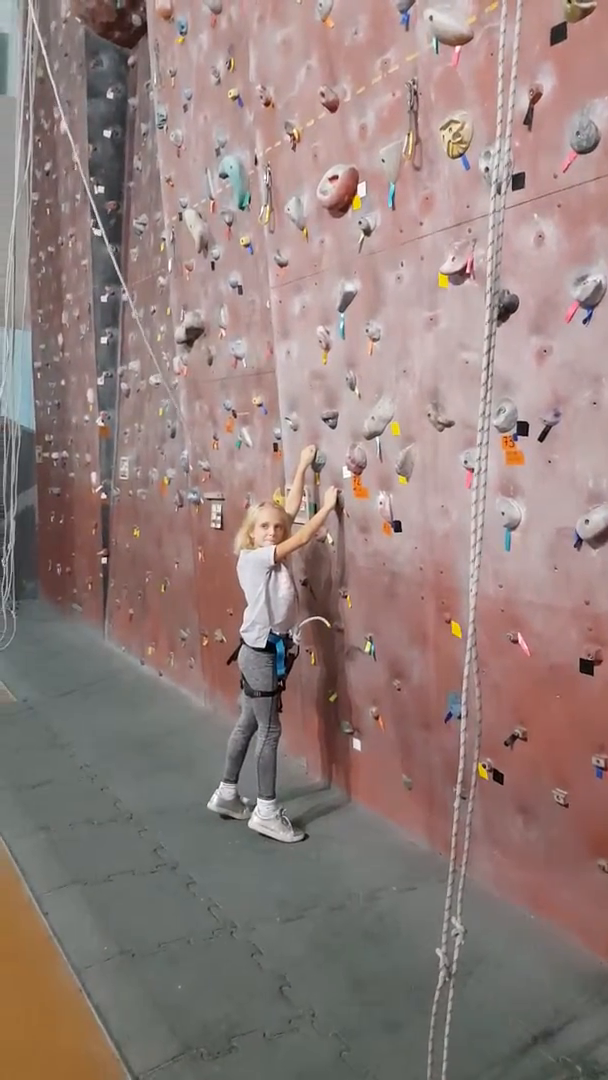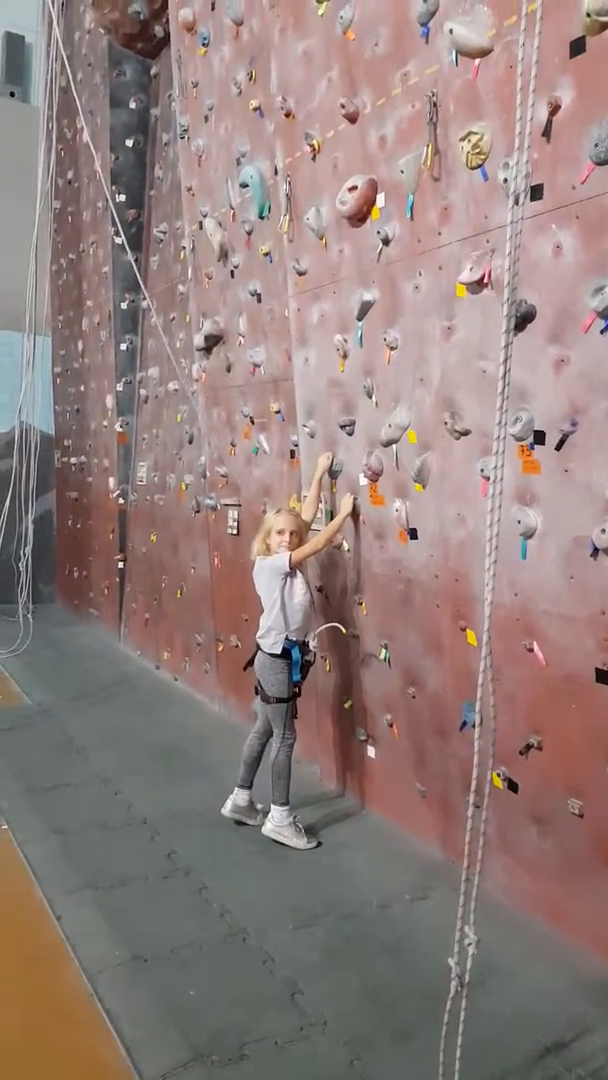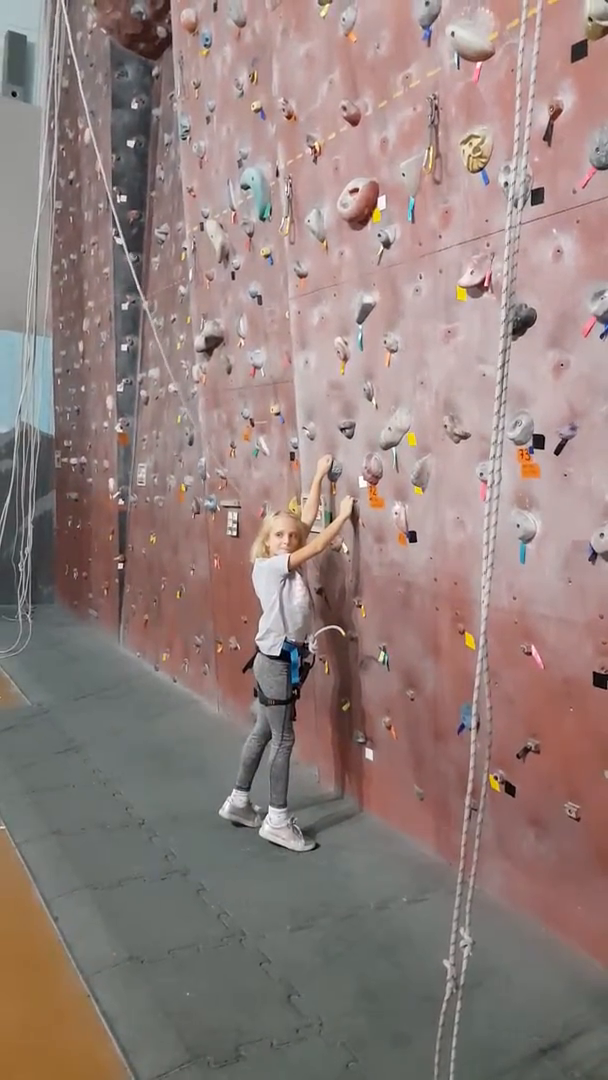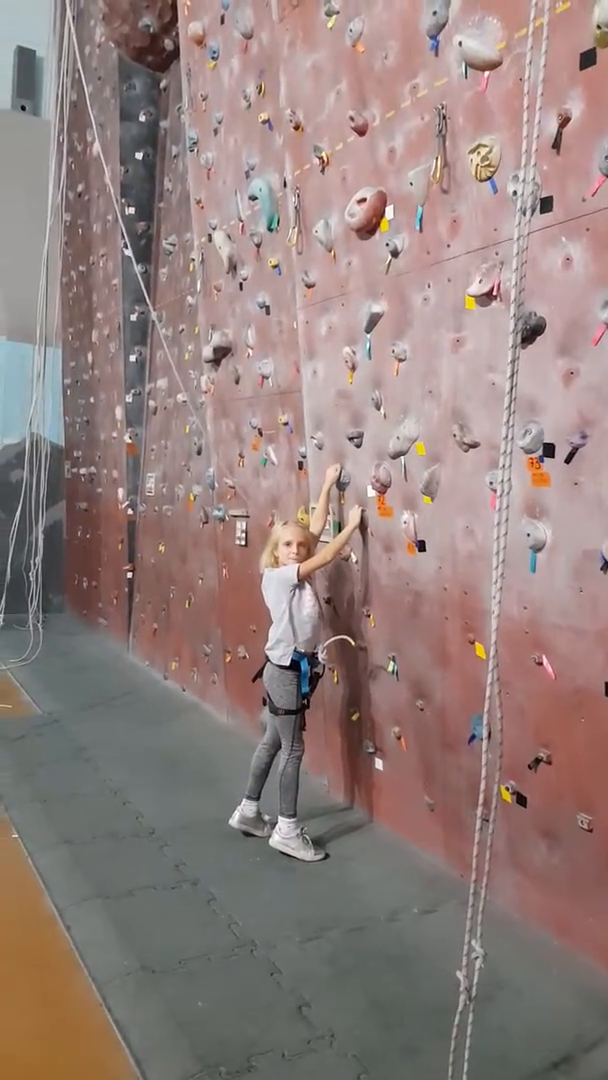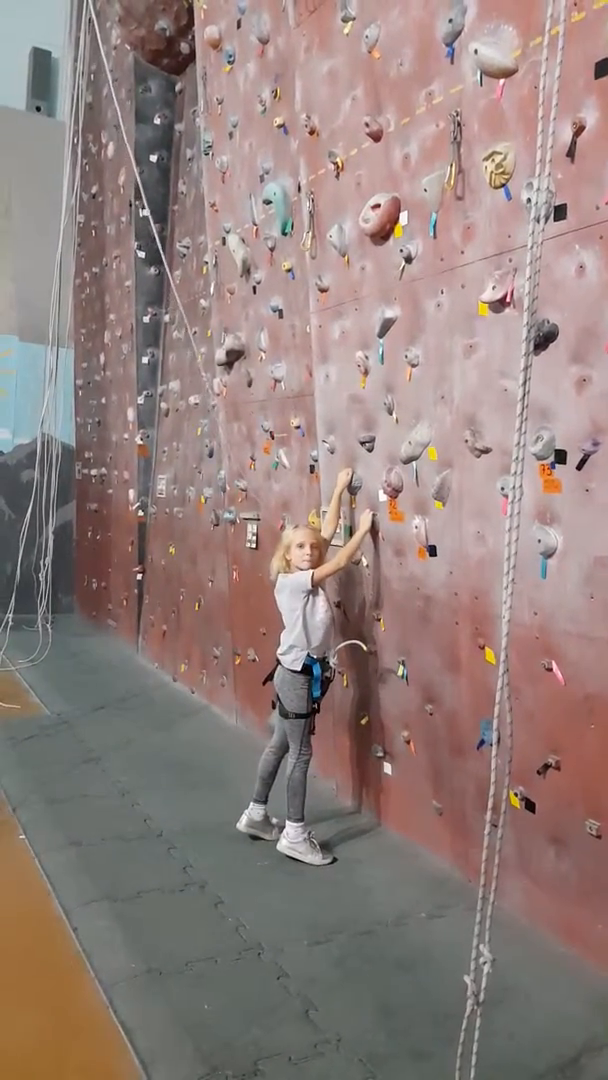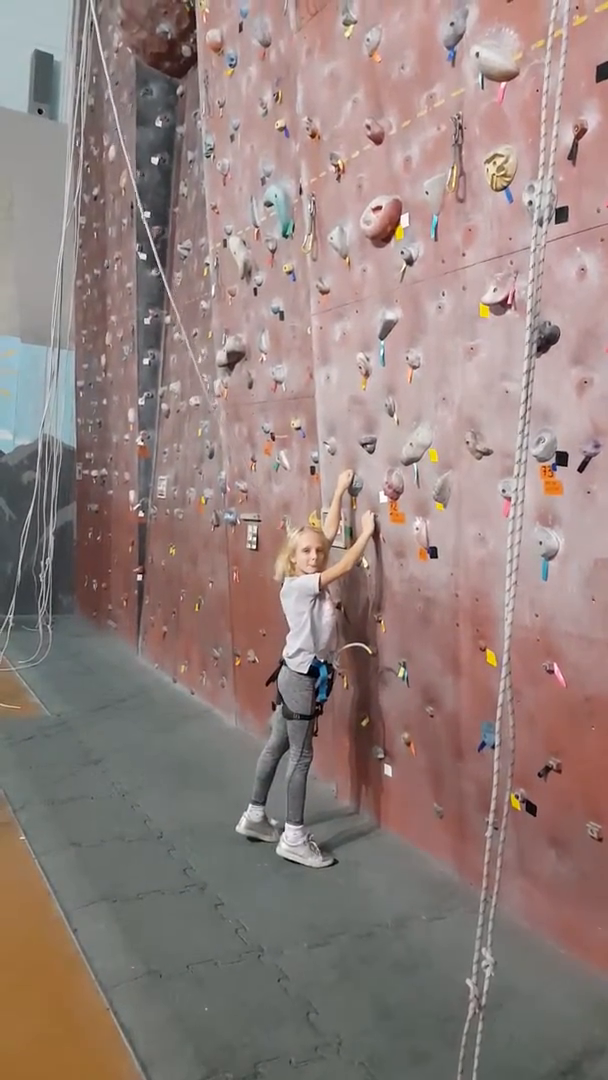
dt=0.4s
person 1, frame 1
left shoulder: (274, 555)
right shoulder: (252, 558)
left elbow: (290, 511)
right elbow: (302, 538)
left wrist: (302, 468)
right wrist: (327, 506)
left hip: (271, 649)
right hip: (259, 651)
left knee: (248, 724)
right knee: (269, 731)
left ankle: (226, 794)
right ankle: (266, 812)
person 1, frame 2
left shoulder: (290, 561)
right shoulder: (268, 565)
left elbow: (307, 517)
right elbow: (318, 544)
left wrist: (319, 474)
right wrist: (344, 513)
left hip: (287, 656)
right hip: (276, 657)
left knee: (265, 730)
right knee: (284, 737)
left ankle: (240, 800)
right ankle: (280, 818)
person 1, frame 3
left shoulder: (290, 563)
right shoulder: (267, 567)
left elbow: (307, 519)
right elbow: (318, 546)
left wrist: (320, 476)
right wrist: (343, 515)
left hip: (287, 658)
right hip: (275, 659)
left knee: (263, 732)
right knee: (283, 739)
left ankle: (238, 801)
right ankle: (277, 820)
person 1, frame 4
left shoulder: (299, 573)
right shoulder: (276, 577)
left elbow: (316, 529)
right elbow: (326, 557)
left wrist: (328, 486)
right wrist: (352, 525)
left hip: (298, 667)
right hip: (284, 669)
left knee: (273, 742)
right knee: (292, 749)
left ankle: (248, 811)
right ankle: (287, 831)
person 1, frame 5
left shoulder: (310, 578)
right shoulder: (290, 582)
left elbow: (327, 532)
right elbow: (339, 562)
left wrist: (340, 490)
right wrist: (363, 529)
left hip: (307, 672)
right hip: (296, 673)
left knee: (280, 745)
right knee: (300, 754)
left ankle: (256, 815)
right ankle: (294, 835)
person 1, frame 6
left shoulder: (312, 580)
right shoulder: (297, 586)
left elbow: (328, 534)
right elbow: (345, 567)
left wrist: (340, 492)
right wrist: (367, 532)
left hip: (303, 675)
right hip: (301, 676)
left knee: (277, 746)
right knee: (301, 756)
left ankle: (254, 817)
right ankle: (294, 838)
